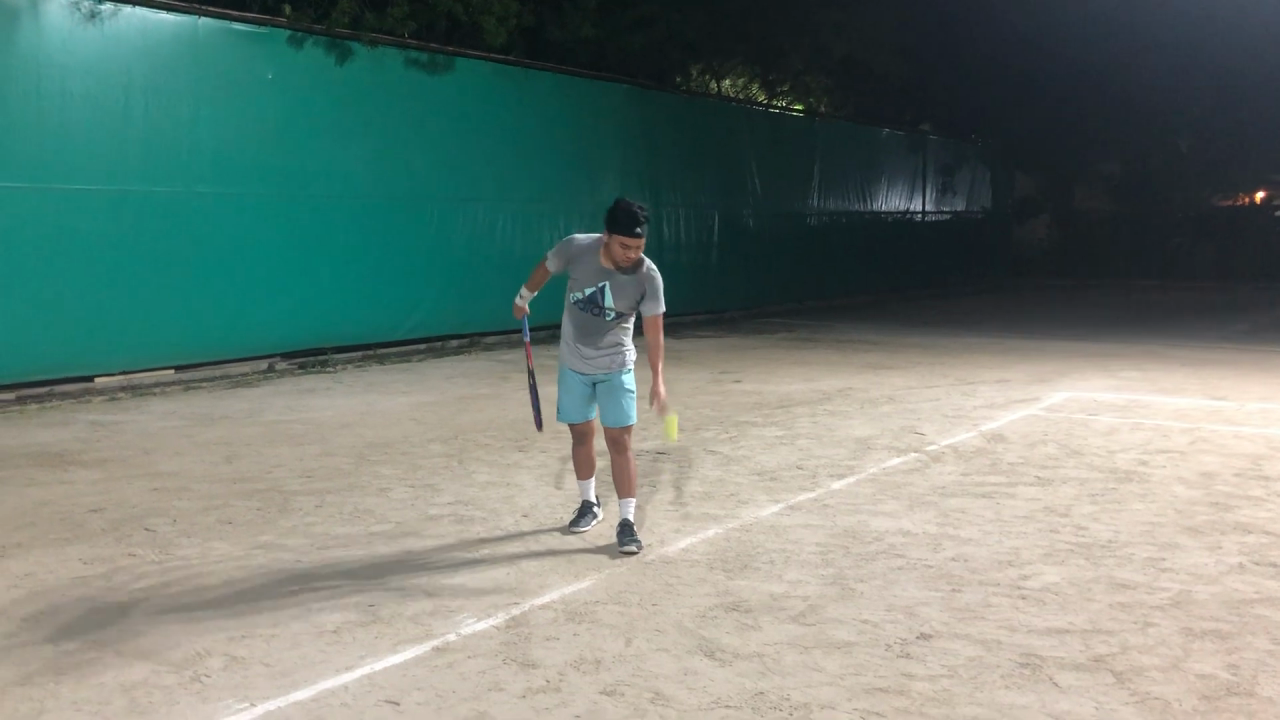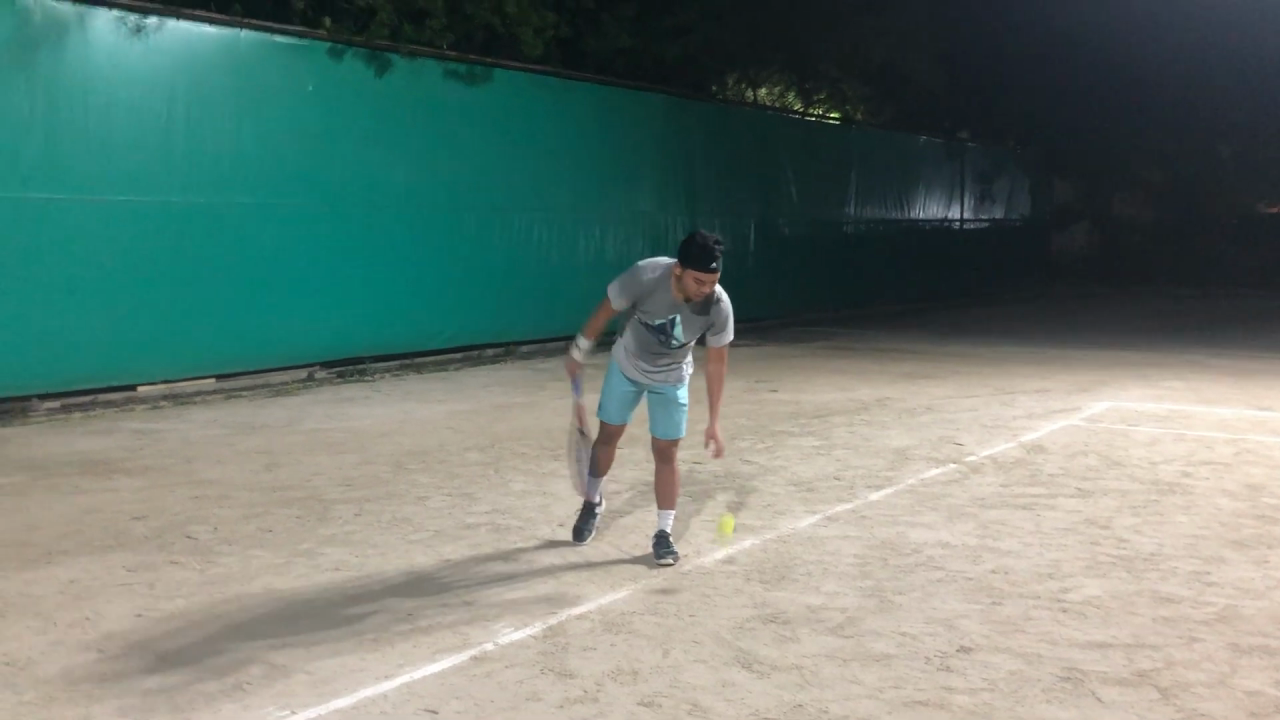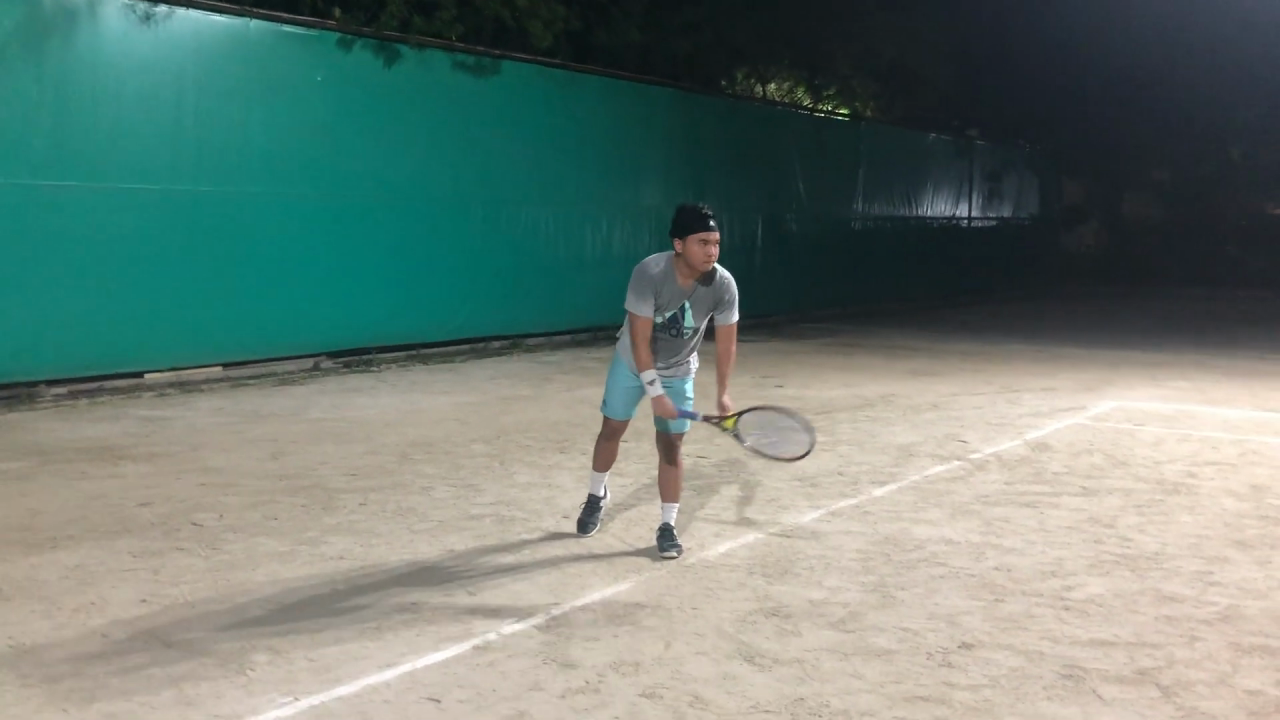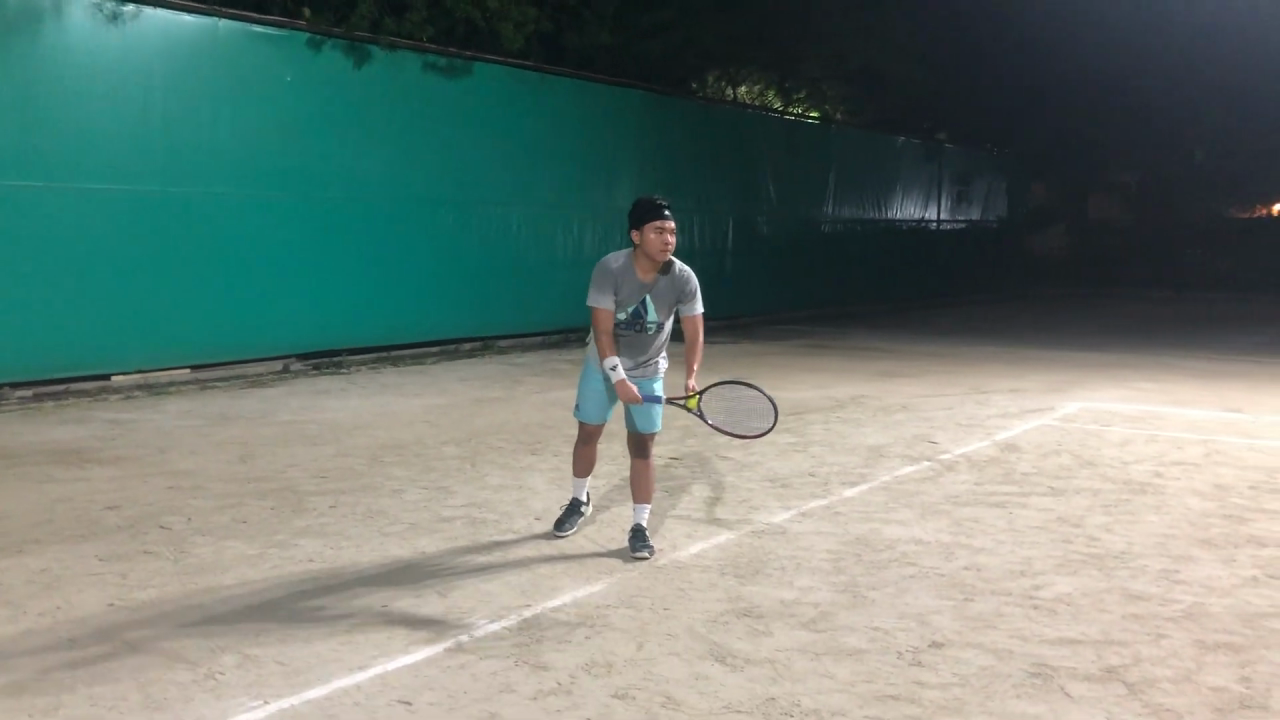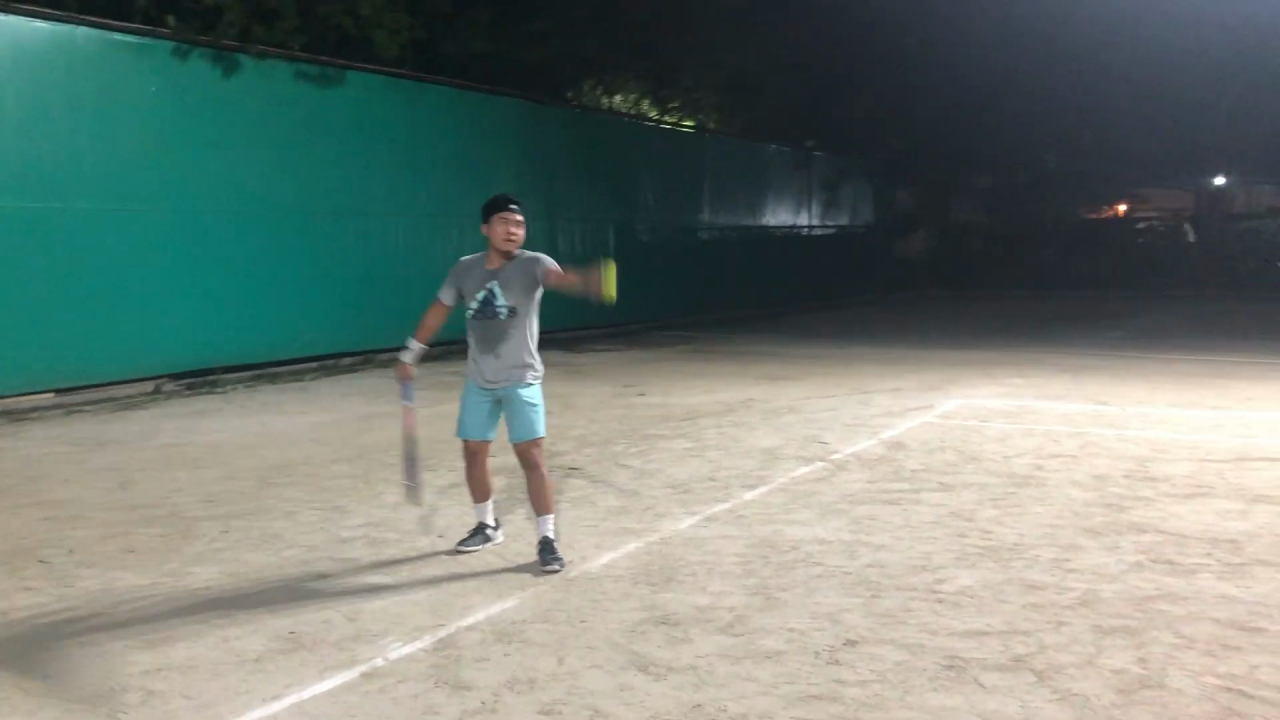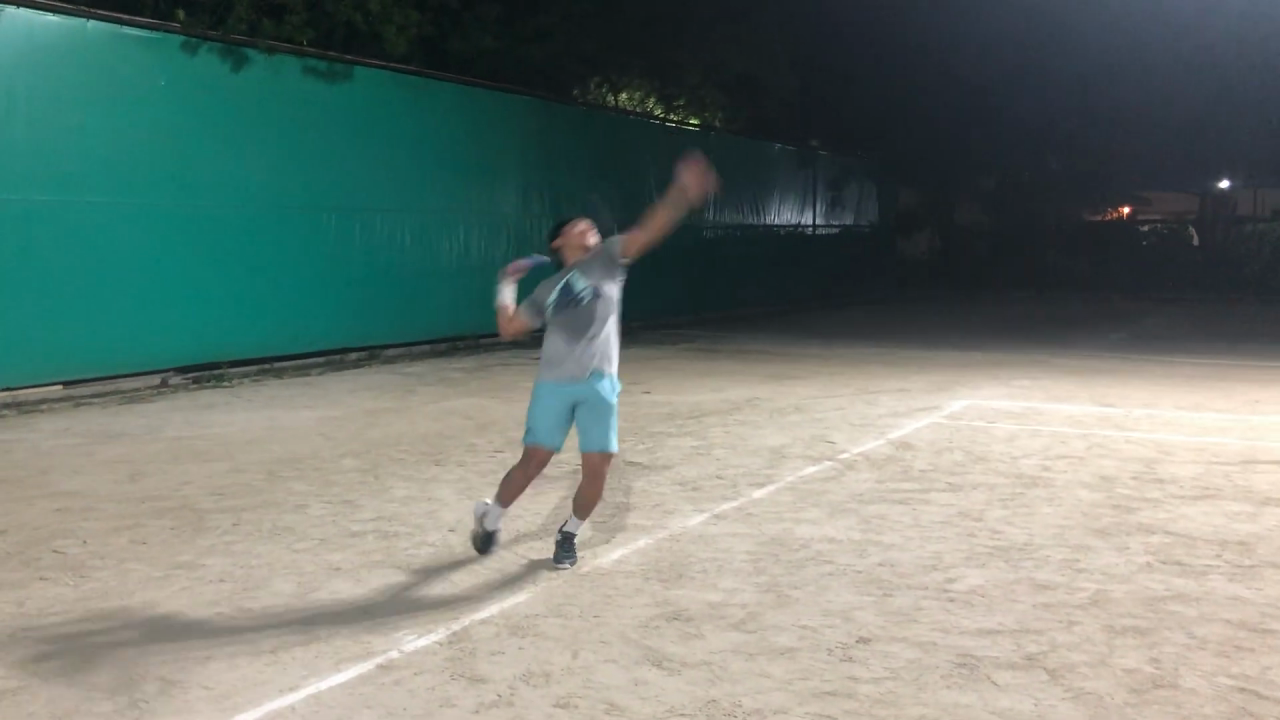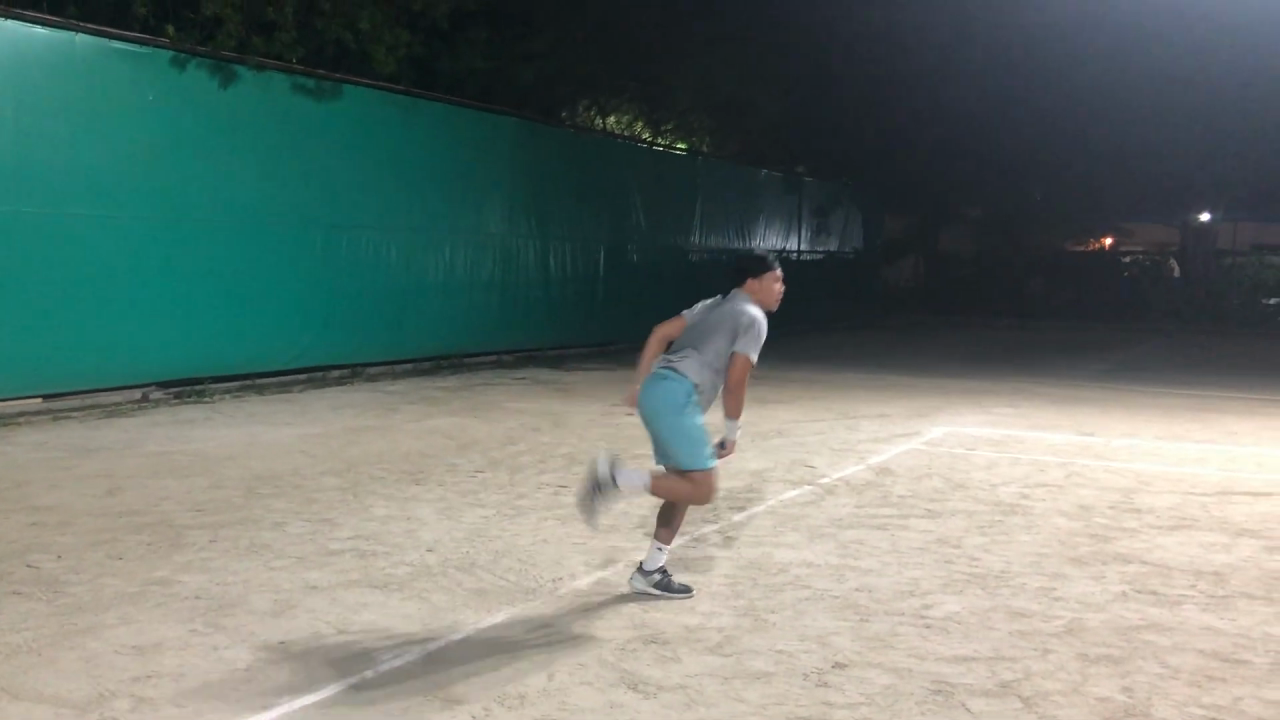
dt=0.7s
person 1, frame 1
left shoulder: (649, 277)
right shoulder: (576, 249)
left elbow: (653, 330)
right elbow: (545, 268)
left wrist: (658, 380)
right wrist: (523, 298)
left hip: (616, 366)
right hip: (574, 364)
left knee: (619, 440)
right knee: (581, 434)
left ankle: (627, 522)
right ankle: (589, 504)
person 1, frame 2
left shoulder: (719, 306)
right shoulder: (645, 276)
left elbow: (717, 362)
right elbow: (606, 311)
left wrist: (714, 421)
right wrist: (580, 350)
left hip: (671, 378)
right hip: (626, 366)
left knee: (666, 452)
right knee: (608, 435)
left ankle: (663, 533)
right ankle: (592, 501)
person 1, frame 3
left shoulder: (723, 286)
right shoulder: (648, 273)
left elbow: (725, 341)
right elbow: (640, 338)
left wrist: (723, 392)
right wrist: (655, 392)
left hip: (679, 371)
right hip: (633, 362)
left knee: (671, 446)
right knee: (612, 429)
left ankle: (667, 526)
right ankle: (597, 496)
person 1, frame 4
left shoulder: (683, 279)
right shoulder: (609, 269)
left elbow: (694, 333)
right elbow: (603, 331)
left wrist: (691, 376)
right wrist: (618, 378)
left hip: (648, 372)
right hip: (603, 366)
left knee: (642, 446)
right knee: (588, 434)
left ankle: (639, 528)
right ankle: (579, 501)
person 1, frame 5
left shoulder: (532, 265)
right shoulder: (465, 269)
left elbow: (561, 278)
right elbow: (438, 310)
left wrist: (588, 281)
right wrist: (410, 353)
left hip: (521, 380)
right hip: (479, 381)
left knee: (531, 456)
right knee: (473, 453)
left ankle: (547, 540)
right ankle: (487, 526)
person 1, frame 6
left shoulder: (607, 260)
right shoulder: (547, 288)
left elbow: (646, 232)
right elbow: (509, 328)
left wrist: (683, 192)
right wrist: (507, 286)
left hip: (597, 384)
right hip: (554, 382)
left knee: (596, 472)
right knee: (533, 461)
left ankle: (568, 534)
right ankle: (491, 515)
person 1, frame 7
left shoulder: (713, 306)
right shoulder: (752, 319)
left elbow: (661, 334)
right elbow: (735, 380)
left wrist: (639, 380)
right wrist: (730, 433)
left hip: (659, 390)
right hip: (675, 395)
left knee: (682, 488)
right knee: (699, 489)
left ankle: (650, 569)
right ankle: (617, 476)
